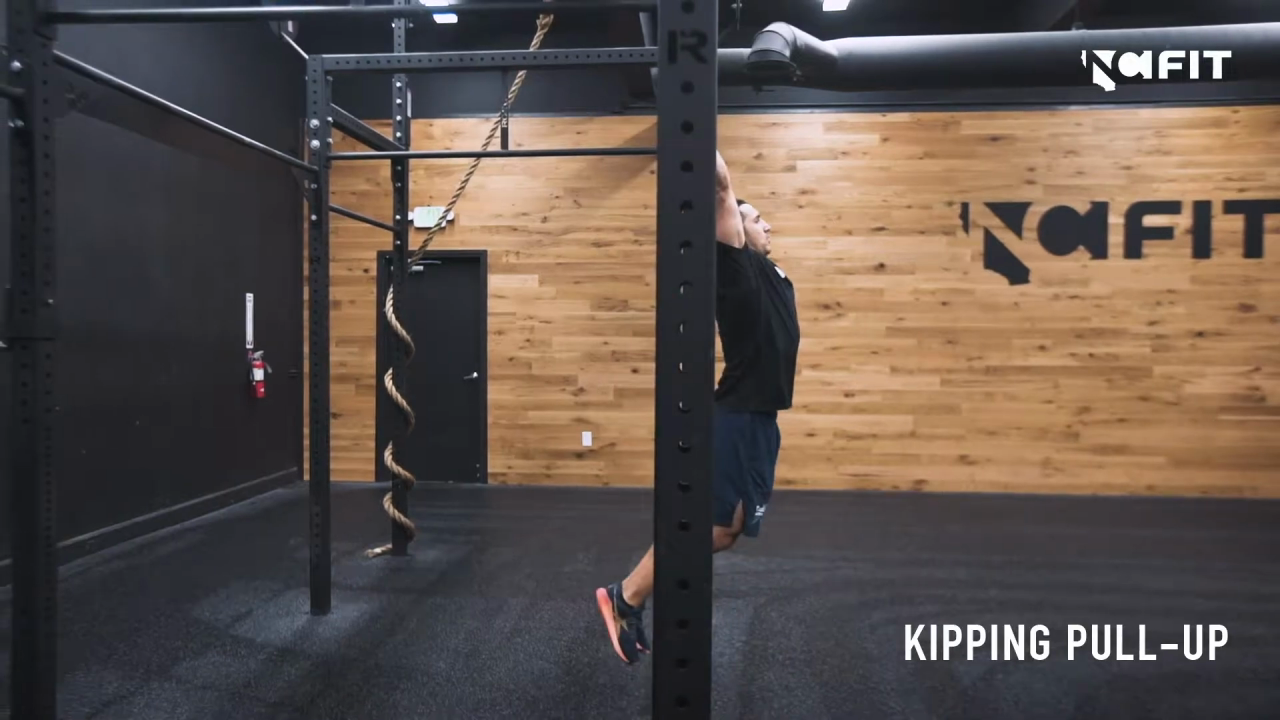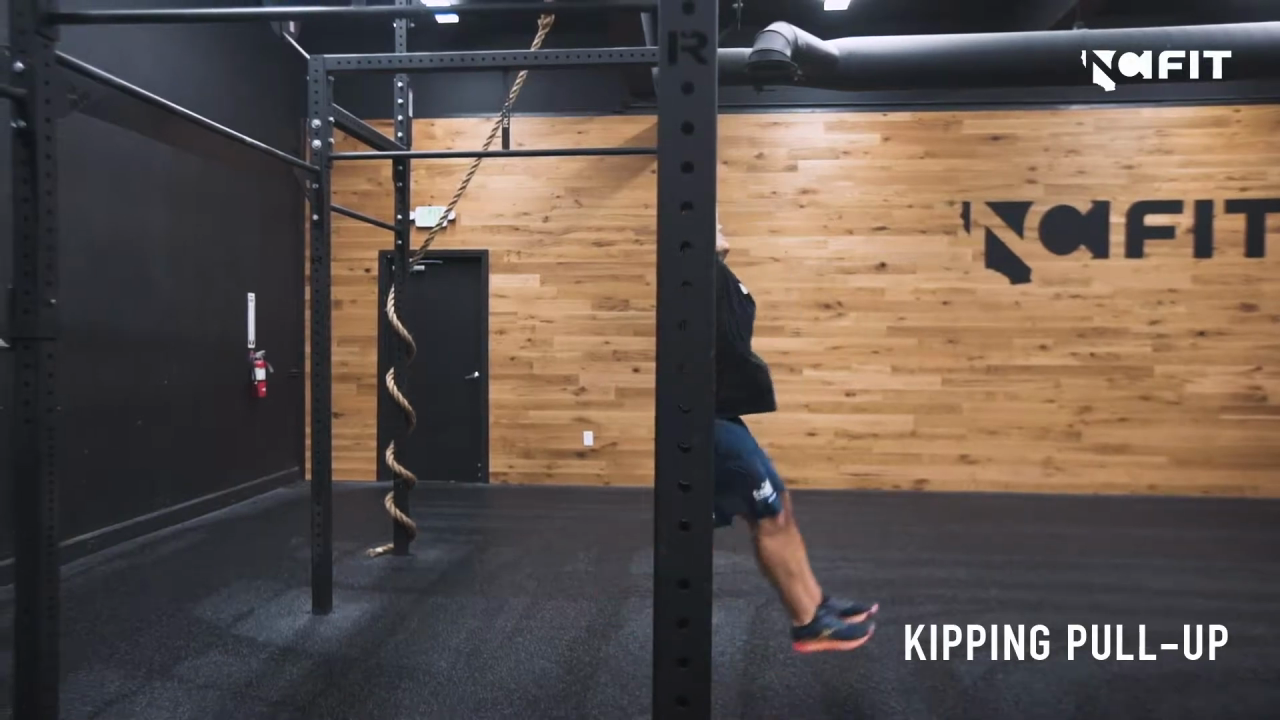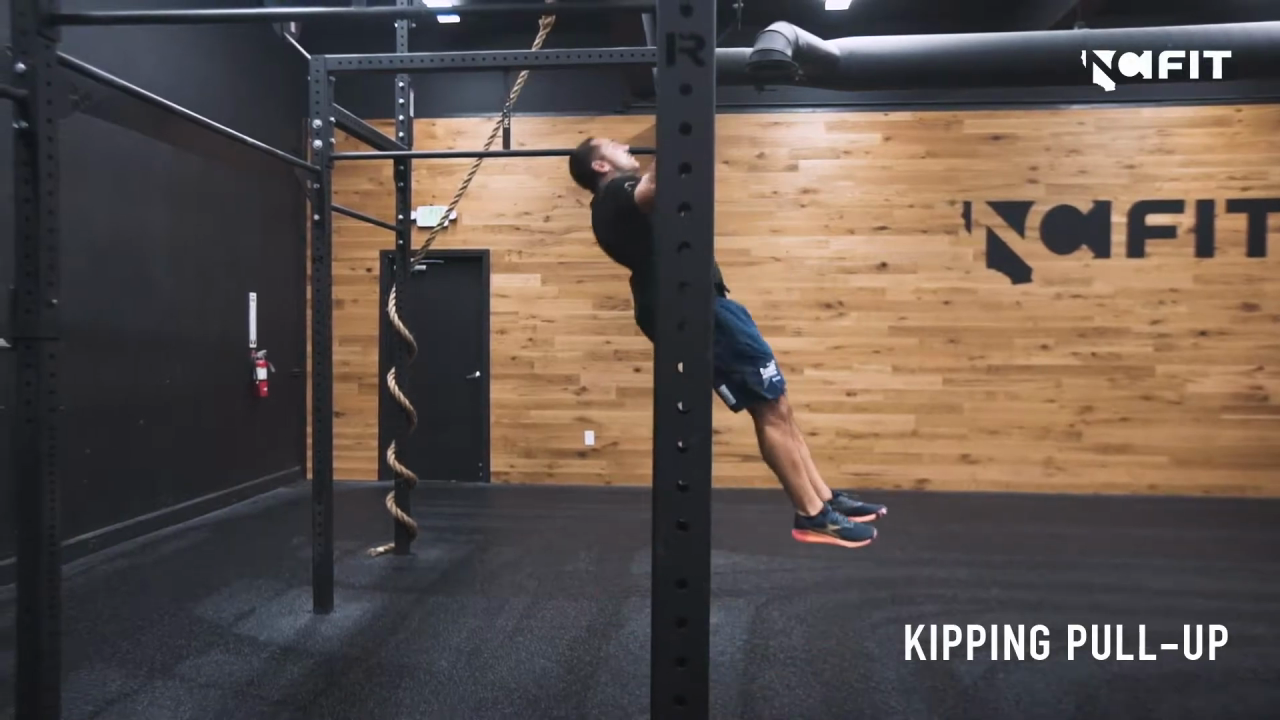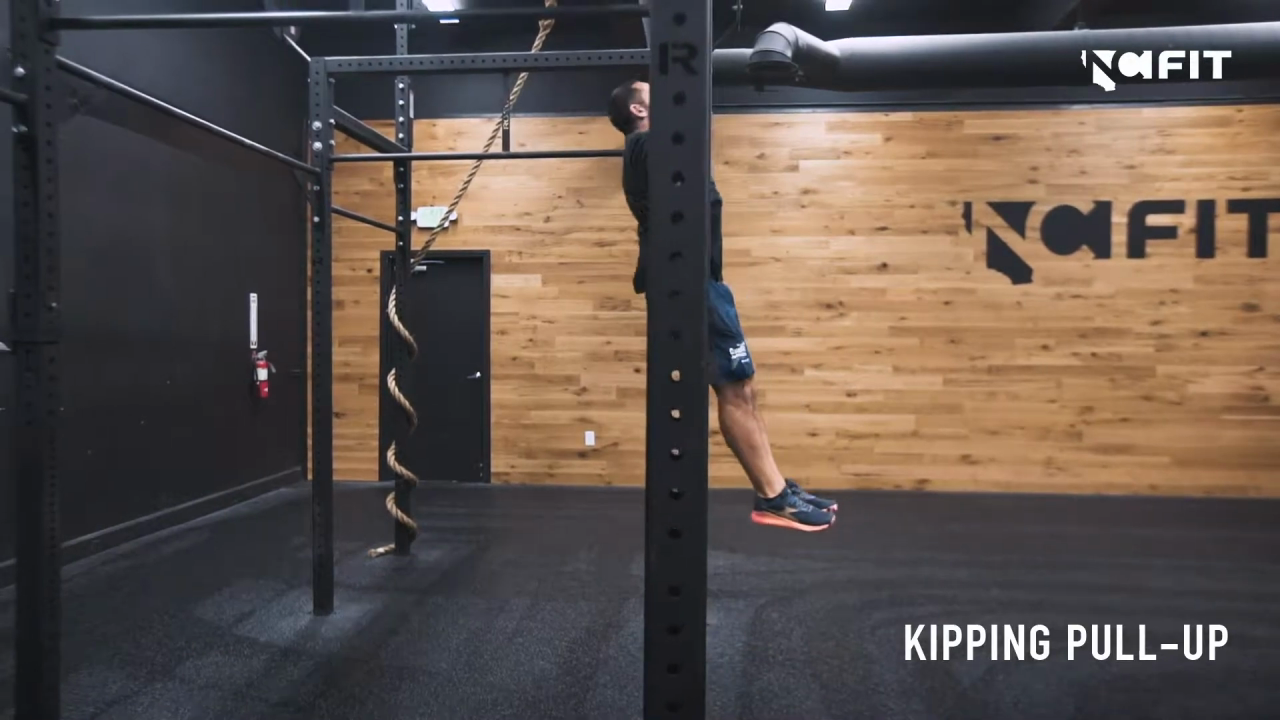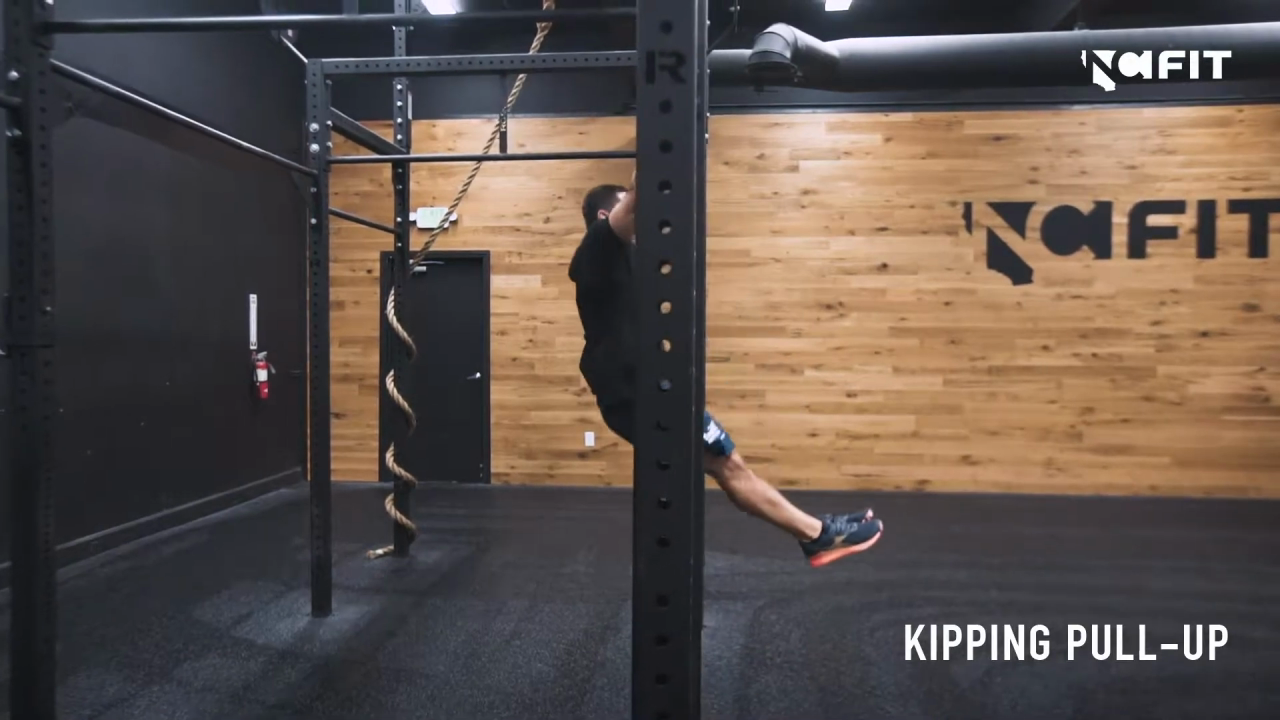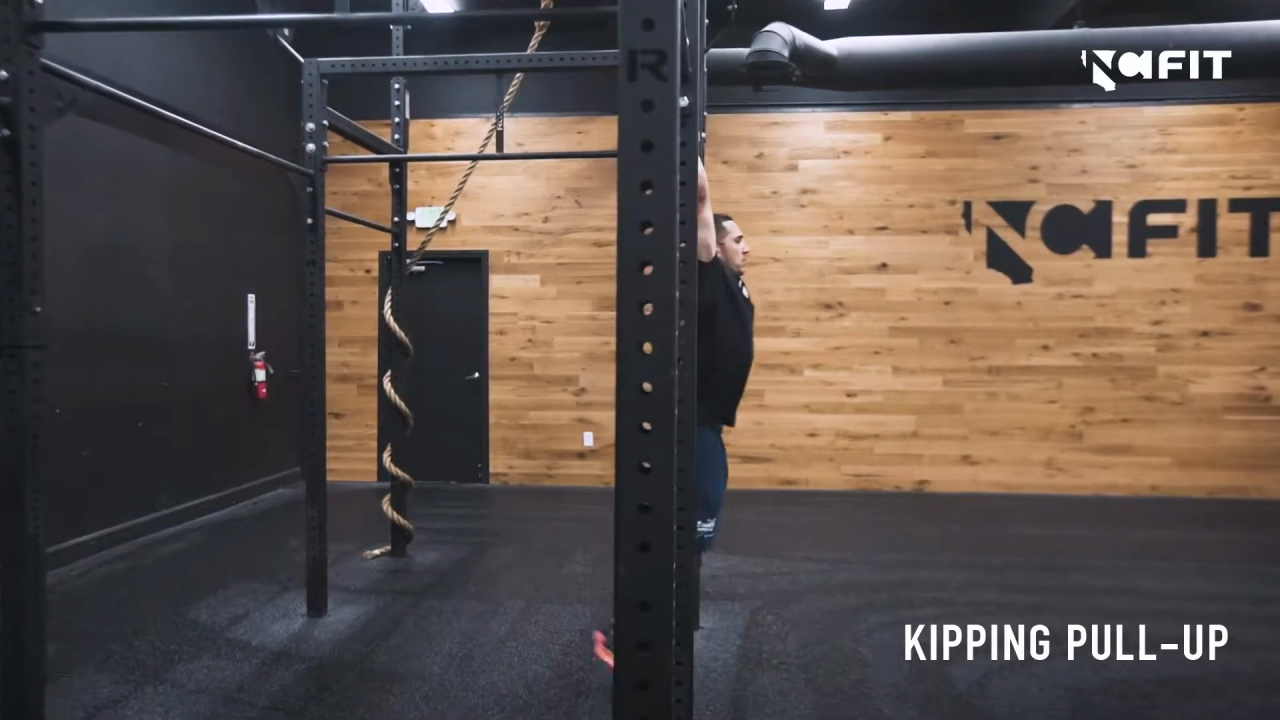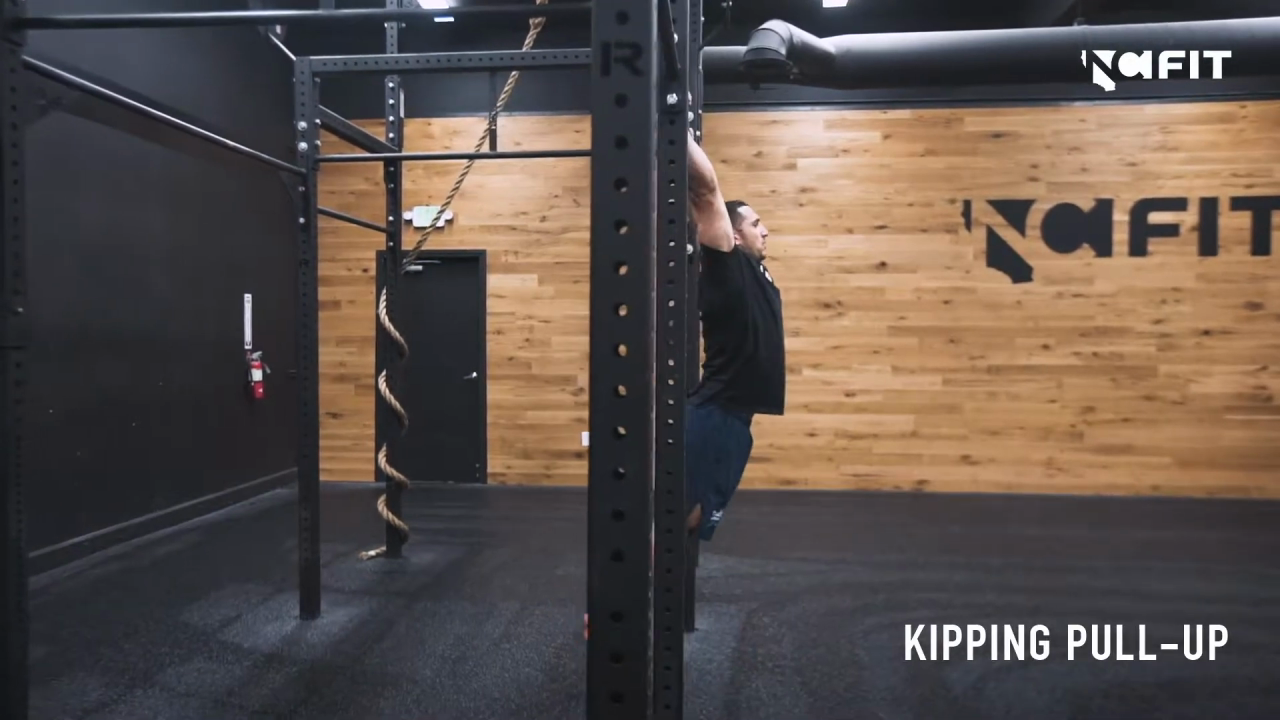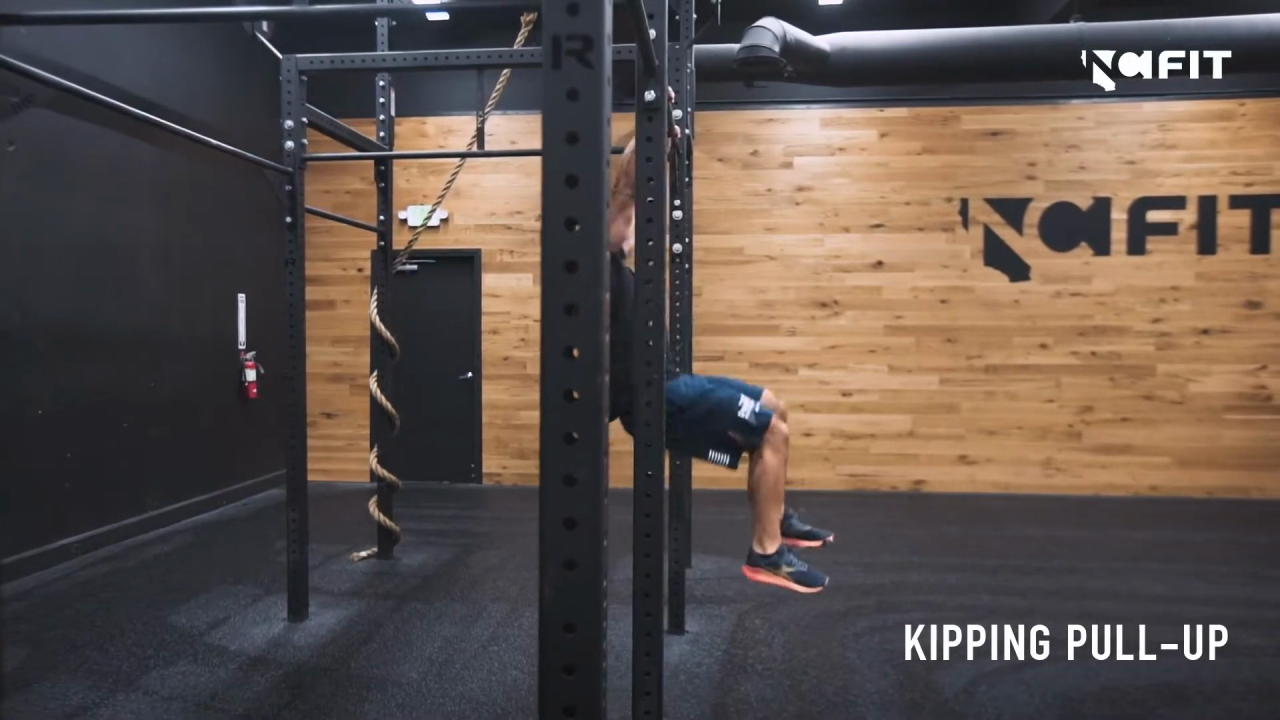
dt=0.3s
person 1, frame 1
left shoulder: (762, 271)
right shoulder: (736, 268)
left elbow: (722, 191)
right elbow: (721, 192)
left hip: (756, 413)
right hip: (741, 414)
left knee: (726, 527)
right knee: (715, 524)
left ankle: (632, 597)
right ankle: (626, 598)
person 1, frame 2
left shoulder: (717, 282)
left hip: (715, 418)
right hip: (706, 422)
left knee: (777, 509)
right knee: (772, 514)
left ankle: (814, 603)
right ankle: (808, 623)
person 1, frame 3
left shoulder: (626, 205)
right shoulder: (617, 200)
right elbow: (655, 184)
left knee: (775, 403)
right knee: (774, 405)
left ankle: (825, 500)
right ankle: (813, 514)
person 1, frame 4
left shoulder: (651, 150)
right shoulder: (647, 146)
left knee: (737, 388)
right knee: (737, 388)
left ankle: (780, 490)
right ankle: (774, 496)
person 1, frame 5
left shoulder: (612, 254)
right shoulder: (600, 248)
left hip: (636, 385)
right hip: (634, 389)
left knee: (727, 461)
right knee: (727, 462)
right ankle: (819, 535)
person 1, frame 6
left shoulder: (725, 284)
right shoulder: (707, 277)
left elbow: (702, 210)
right elbow: (697, 205)
left hip: (703, 426)
right hip: (690, 428)
left knee: (693, 536)
right ankle: (620, 634)
person 1, frame 7
left shoulder: (750, 276)
right shoulder: (727, 268)
right elbow: (705, 189)
left hip: (729, 415)
right hip: (716, 414)
left knee: (695, 520)
right knee: (680, 518)
person 1, frame 8
left shoulder: (610, 267)
left elbow: (624, 207)
right elbow: (621, 189)
left hip: (664, 387)
right hip: (657, 393)
left knee: (772, 410)
right knee: (774, 430)
left ankle: (779, 520)
right ankle: (766, 551)
